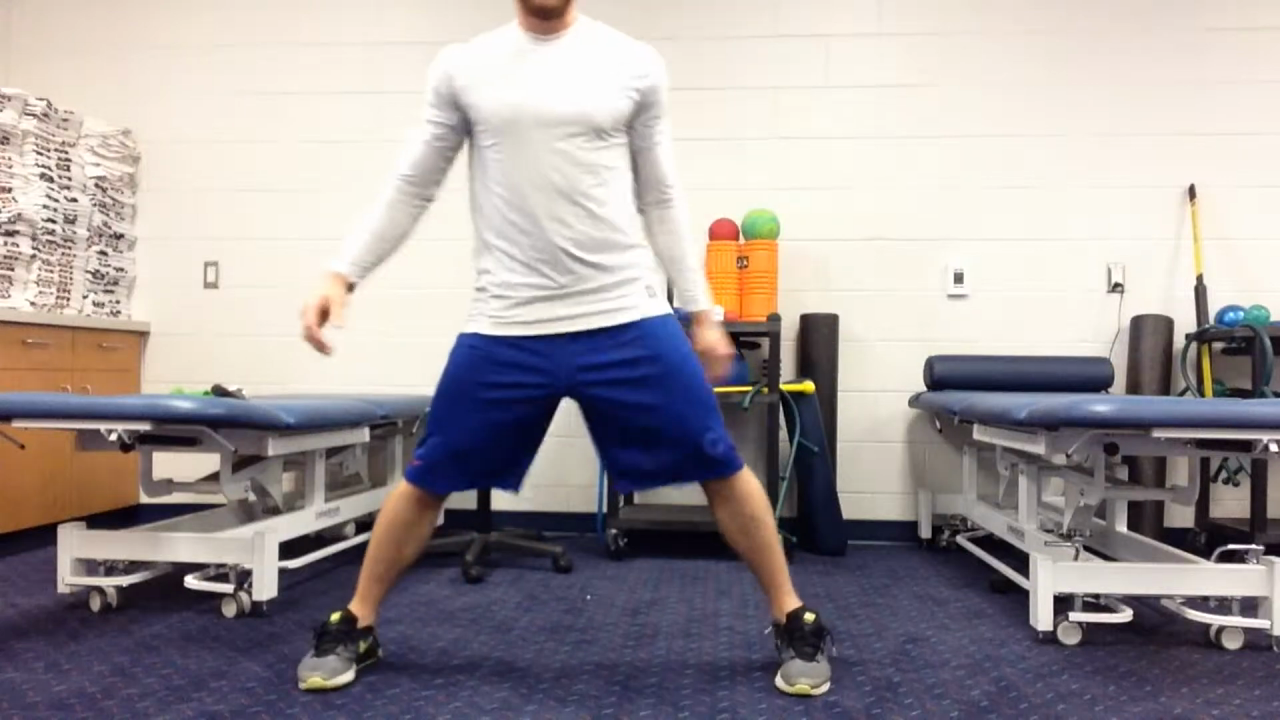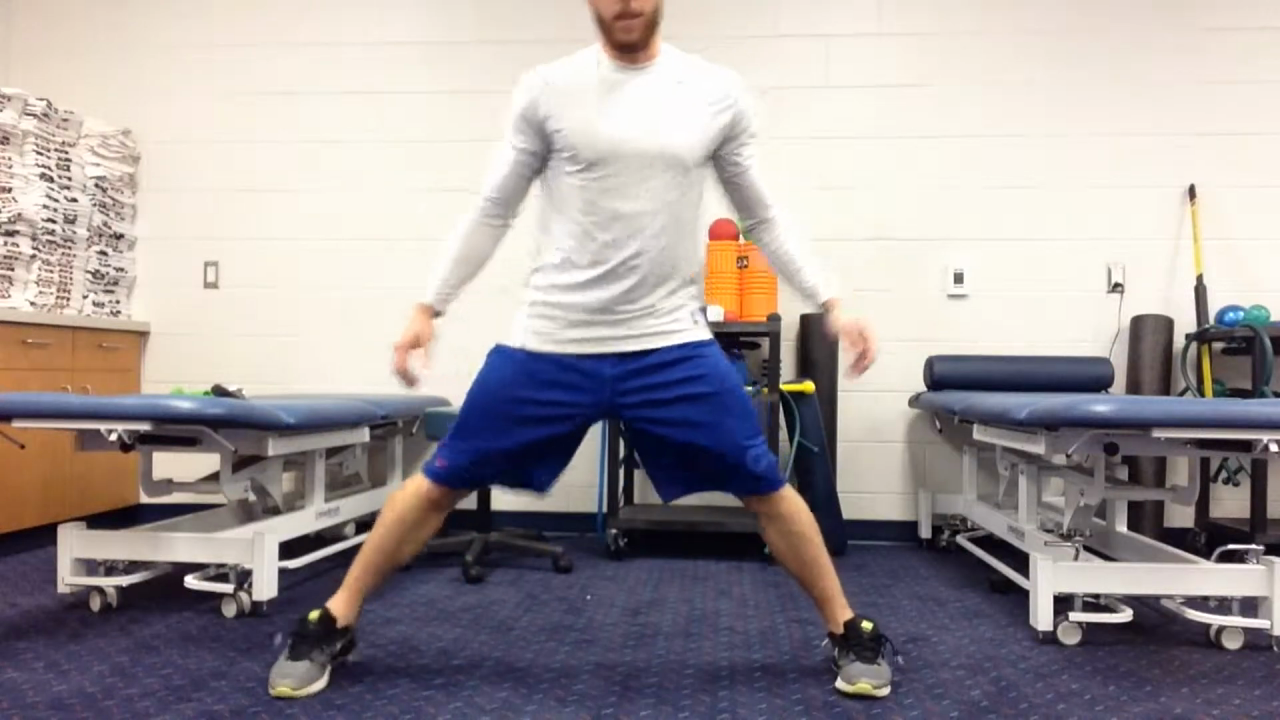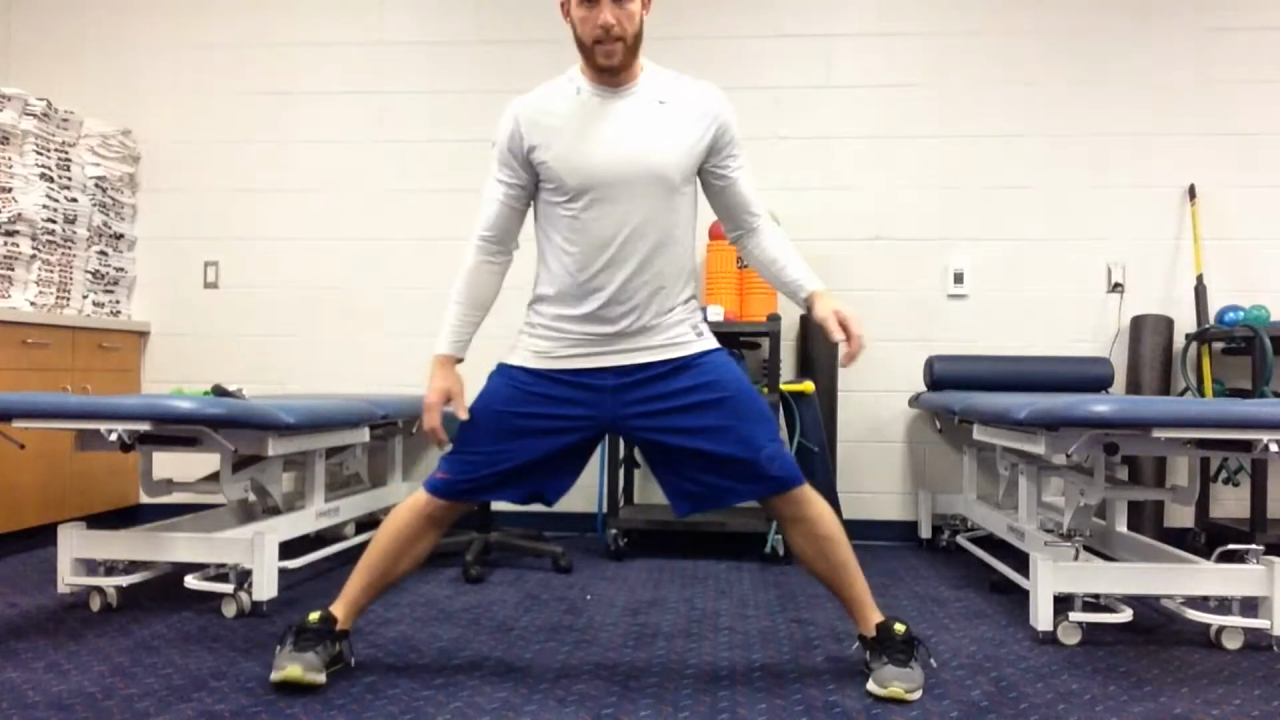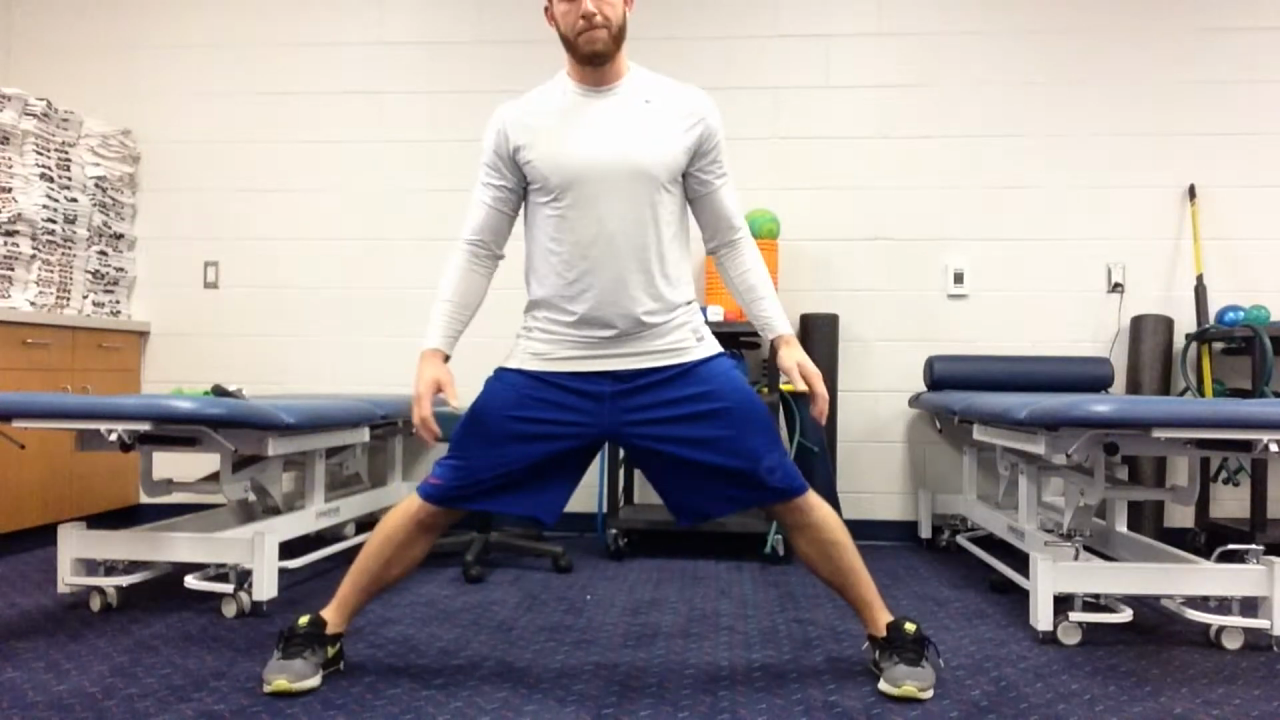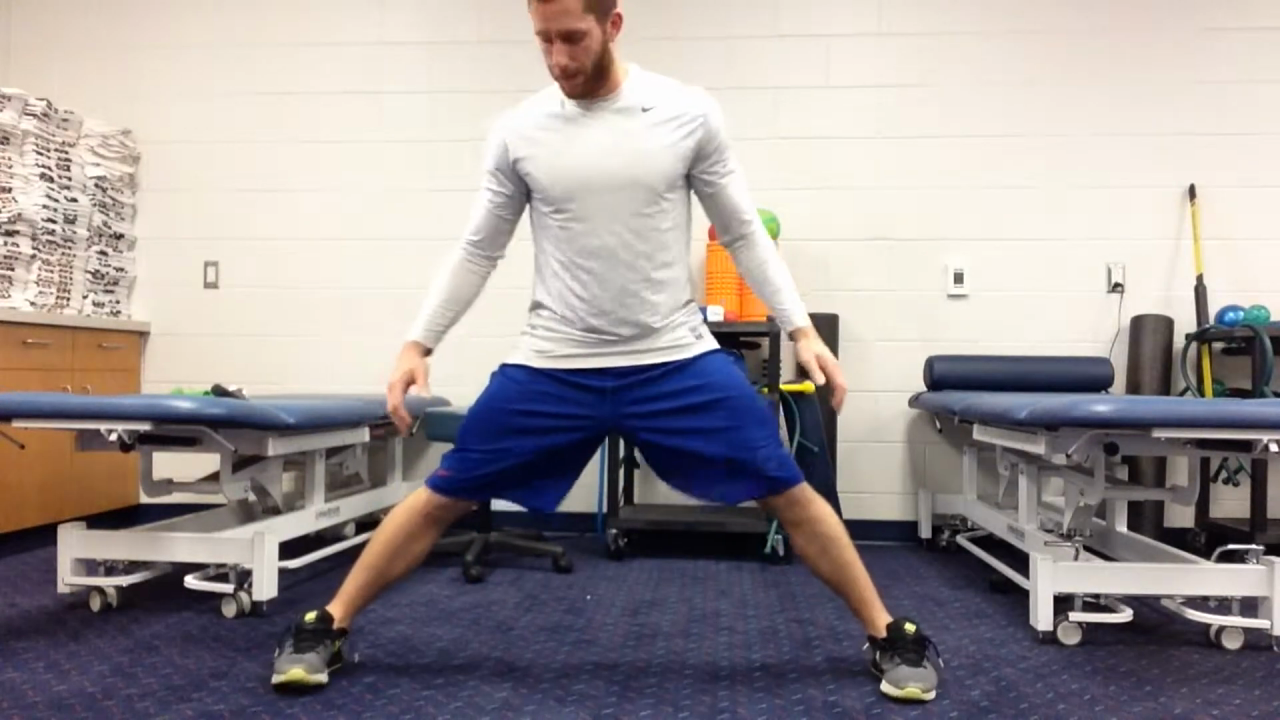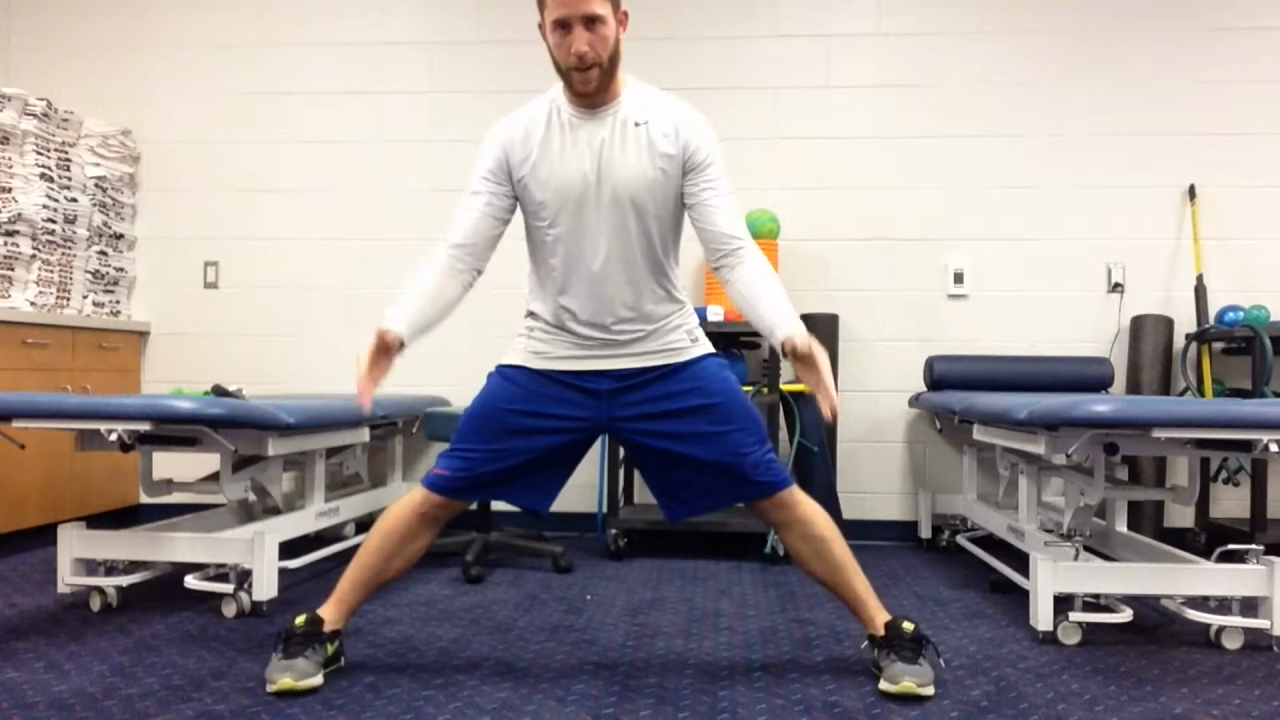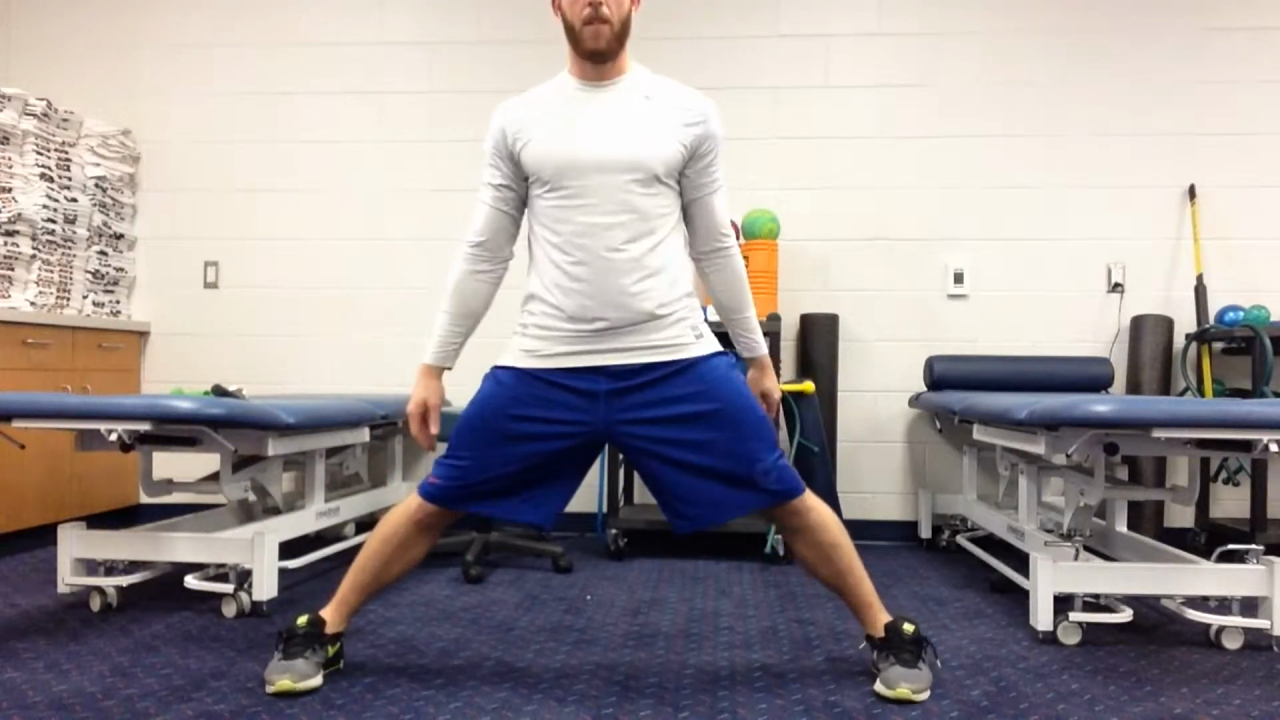
dt=0.7s
person 1, frame 1
left shoulder: (633, 65)
right shoulder: (461, 67)
left elbow: (658, 200)
right elbow: (410, 188)
left wrist: (701, 310)
right wrist: (341, 275)
left hip: (627, 320)
right hip: (505, 329)
left knee: (722, 468)
right knee: (428, 480)
left ankle: (796, 623)
right ankle: (353, 628)
person 1, frame 2
left shoulder: (717, 93)
right shoulder: (547, 90)
left elbow: (760, 218)
right elbow: (494, 210)
left wrist: (830, 304)
right wrist: (431, 307)
left hip: (670, 345)
right hip: (549, 346)
left knee: (766, 486)
right knee: (443, 481)
left ankle: (850, 633)
right ankle: (330, 623)
person 1, frame 3
left shoulder: (702, 108)
right shoulder: (530, 117)
left elbow: (749, 224)
right elbow: (492, 247)
left wrist: (814, 294)
right wrist: (447, 356)
left hip: (676, 357)
right hip: (551, 365)
left knee: (785, 489)
right knee: (444, 498)
left ankle: (880, 636)
right ankle: (329, 627)
person 1, frame 4
left shoulder: (687, 111)
right shoulder: (517, 123)
left elbow: (729, 240)
right elbow: (478, 250)
left wrist: (782, 336)
right wrist: (435, 350)
left hip: (679, 366)
right hip: (548, 373)
left knee: (790, 499)
right knee: (437, 504)
left ankle: (891, 636)
right ankle: (323, 632)
person 1, frame 5
left shoulder: (688, 113)
right shoulder: (519, 130)
left elbow: (742, 233)
right elbow: (479, 251)
left wrist: (801, 328)
right wrist: (419, 343)
left hip: (675, 360)
right hip: (552, 367)
left knee: (787, 492)
right knee: (444, 496)
left ankle: (888, 636)
right ankle: (326, 626)
person 1, frame 6
left shoulder: (680, 128)
right shoulder: (514, 138)
left elbow: (732, 251)
right elbow: (461, 255)
left wrist: (790, 333)
right wrist: (396, 329)
left hip: (669, 363)
right hip: (548, 367)
left knee: (777, 495)
right knee: (439, 495)
left ankle: (888, 635)
right ankle: (320, 631)
person 1, frame 7
left shoulder: (687, 111)
right shoulder: (517, 118)
left elbow: (715, 248)
right elbow: (486, 255)
left wrist: (758, 358)
right wrist: (434, 365)
left hip: (676, 363)
right hip: (545, 368)
left knee: (787, 498)
right knee: (437, 503)
left ankle: (888, 636)
right ankle: (321, 630)
